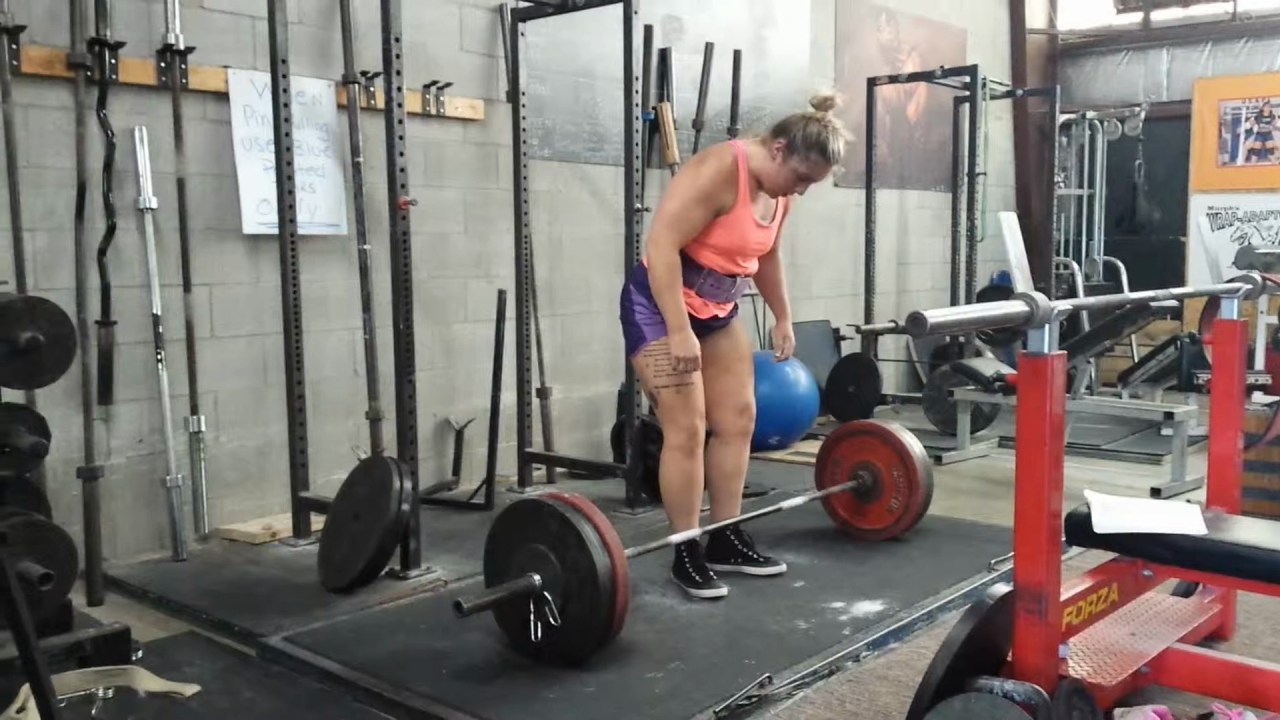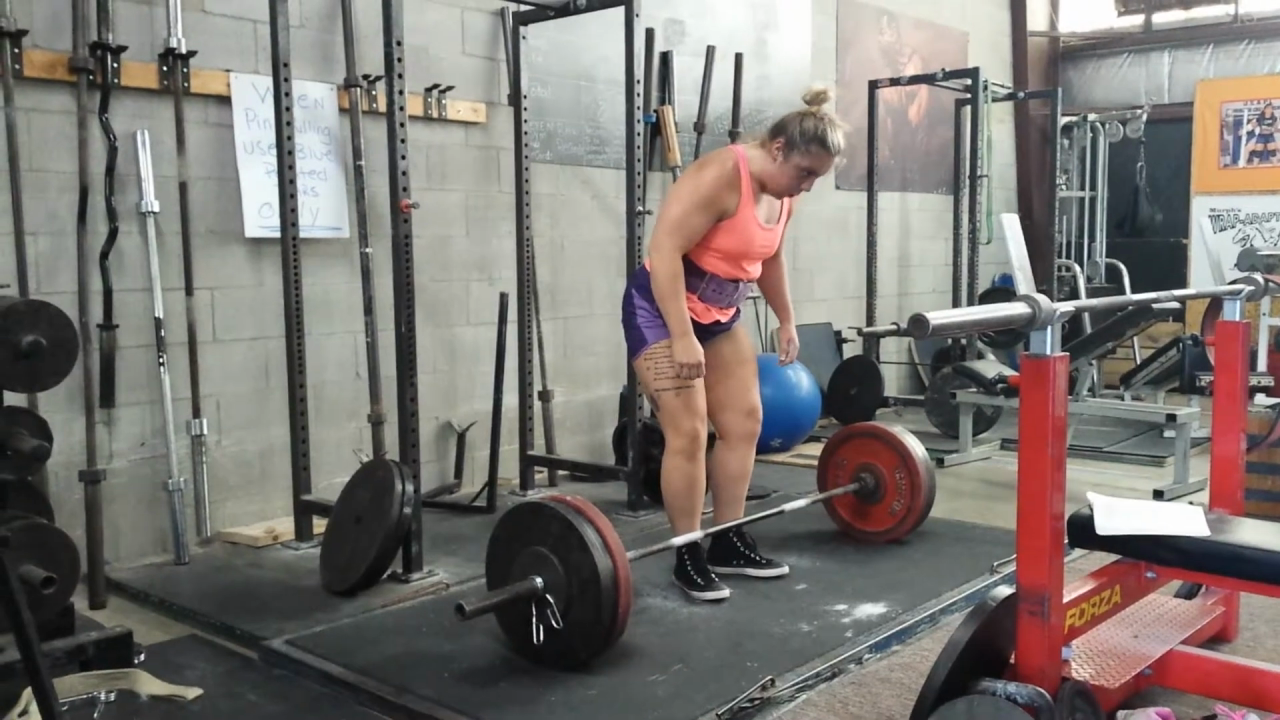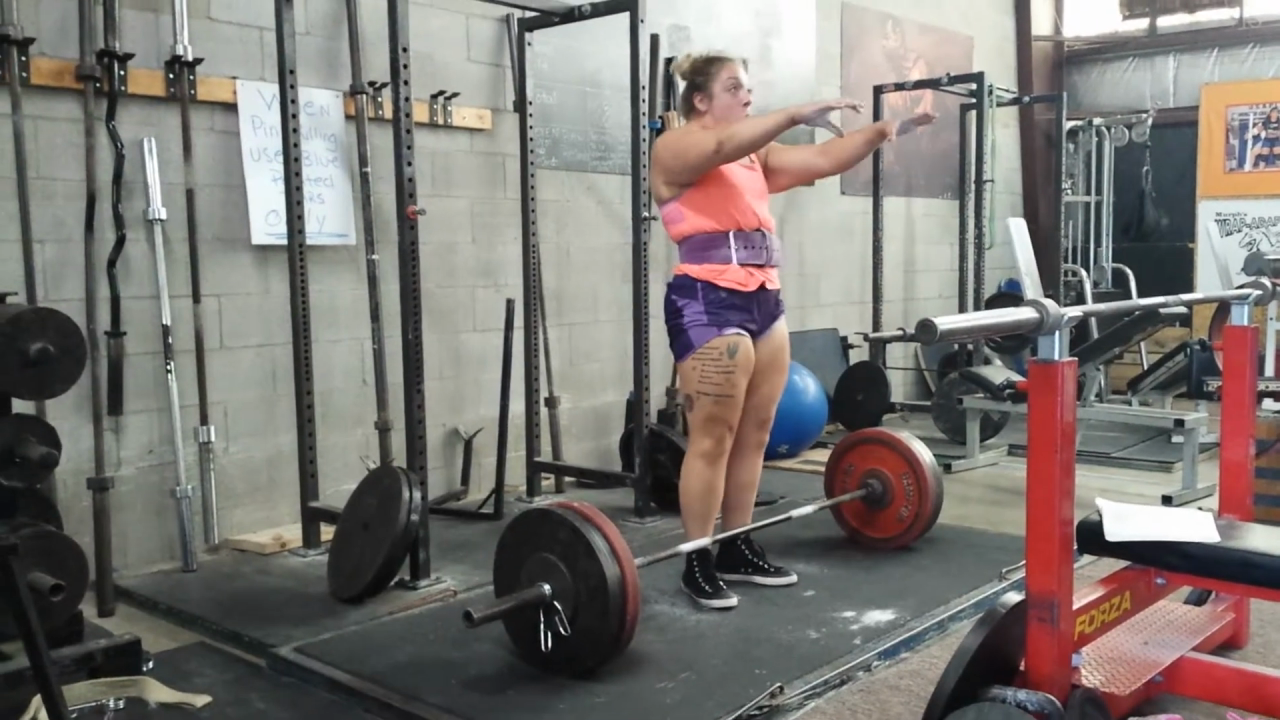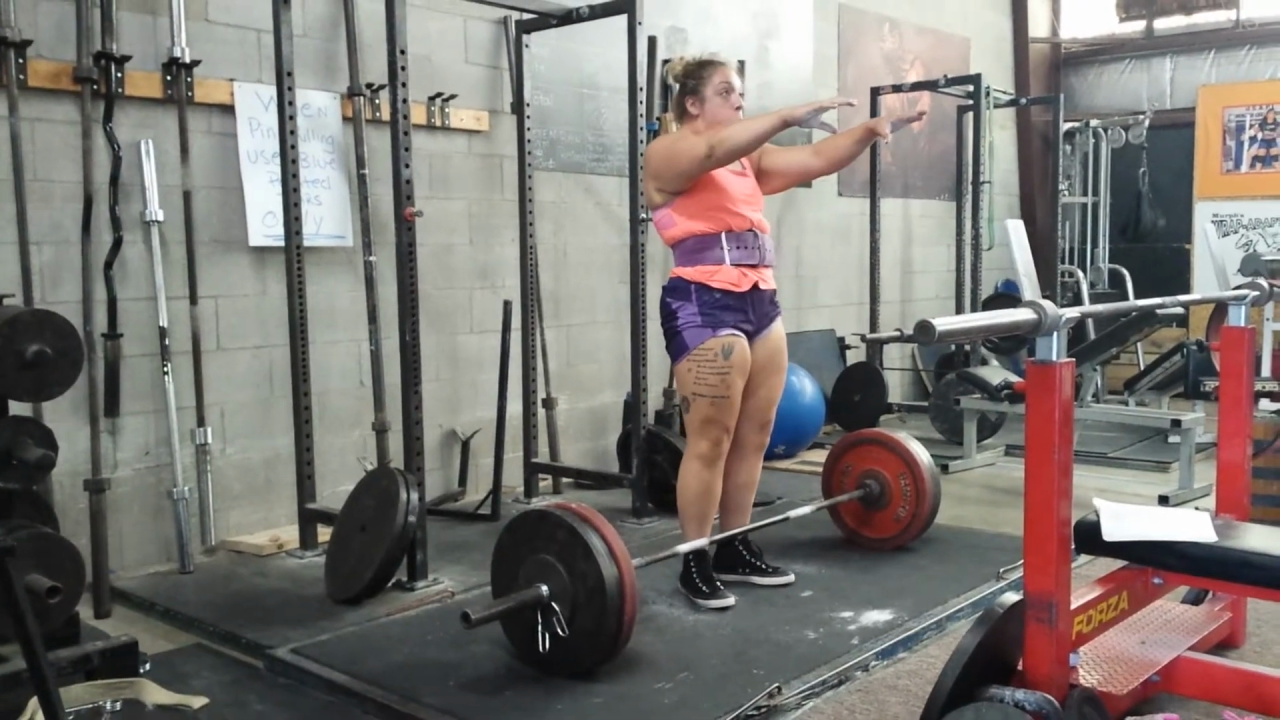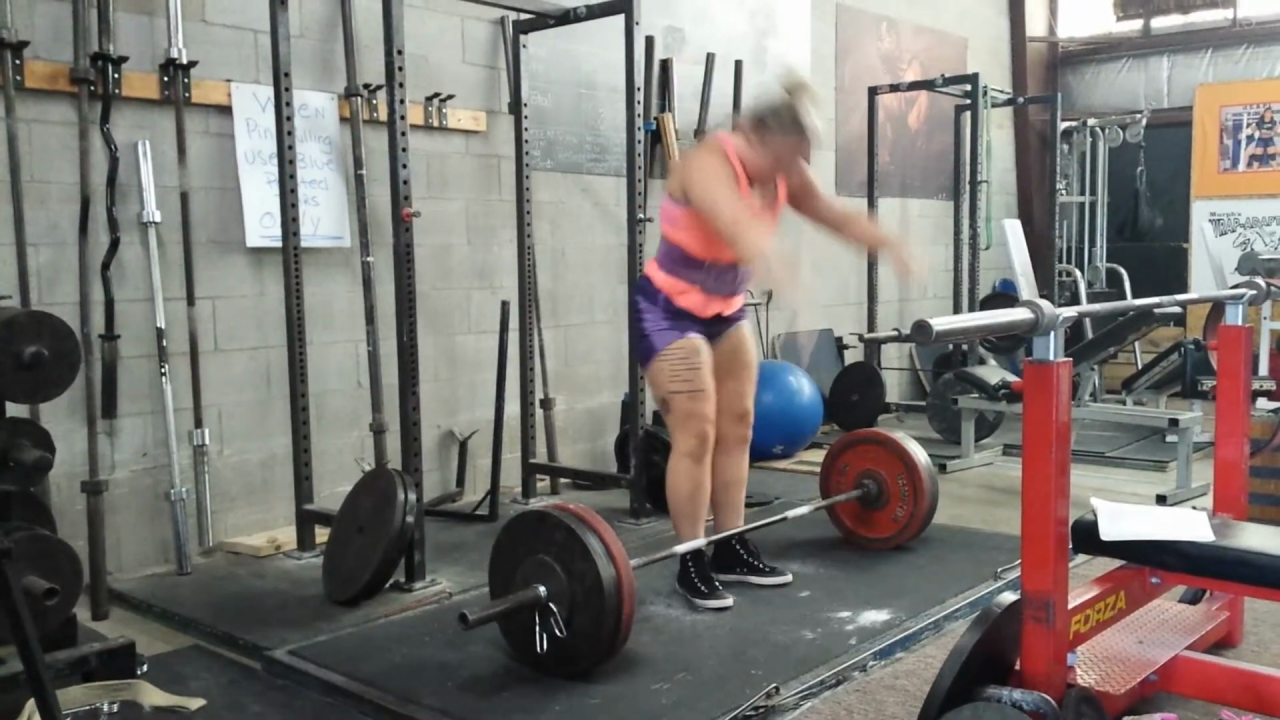
dt=0.7s
person 1, frame 1
left shoulder: (779, 187)
right shoulder: (717, 171)
right elbow: (661, 244)
left wrist: (783, 317)
right wrist: (678, 331)
left hip: (717, 311)
right hip: (659, 305)
left knee: (737, 420)
right knee: (687, 429)
left ankle: (726, 539)
right ankle: (685, 553)
person 1, frame 2
left shoulder: (781, 192)
right shoulder: (719, 177)
left elbow: (770, 258)
right elbow: (664, 252)
left wrist: (786, 320)
right wrist: (681, 337)
left hip: (721, 315)
right hip: (661, 310)
left knee: (745, 422)
right knee: (688, 432)
left ankle: (729, 541)
right ankle: (688, 556)
person 1, frame 3
left shoulder: (754, 155)
right shoulder: (674, 148)
left elbow: (823, 160)
right elbow: (723, 145)
left wrist: (878, 132)
right wrist: (796, 115)
left hip: (764, 301)
right hip: (708, 302)
left knee: (753, 434)
right knee: (712, 438)
left ankle: (738, 549)
right ankle: (697, 563)
person 1, frame 4
left shoulder: (747, 159)
right shoulder: (666, 153)
left elbow: (816, 161)
right elbow: (715, 151)
left wrist: (870, 130)
right wrist: (789, 116)
left hip: (760, 302)
right hip: (705, 305)
left knee: (753, 436)
right knee: (710, 440)
left ankle: (735, 549)
right ankle: (694, 563)
person 1, frame 5
left shoulder: (780, 171)
right shoulder: (708, 164)
left elbow: (835, 214)
right elbow: (734, 219)
left wrist: (887, 244)
right wrist: (767, 253)
left hip: (723, 308)
right hip: (669, 311)
left knee: (737, 428)
right knee: (695, 437)
left ankle: (732, 547)
right ankle: (693, 563)
